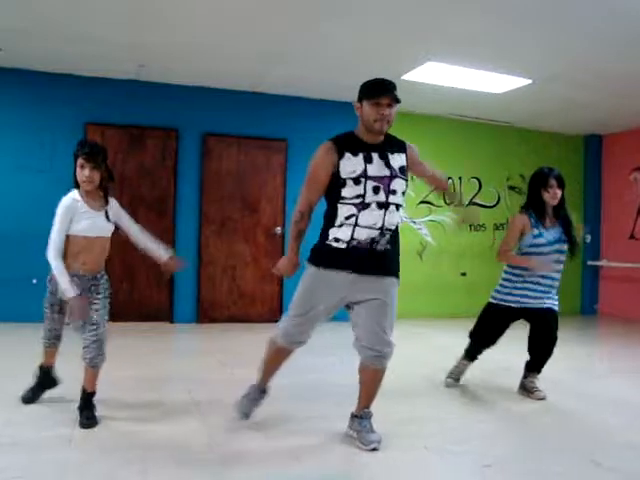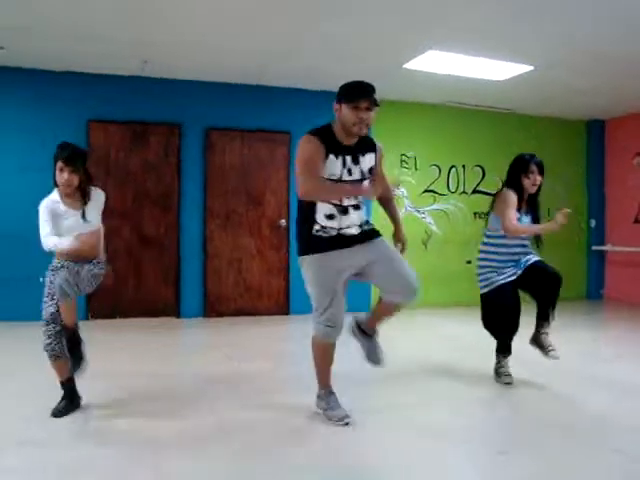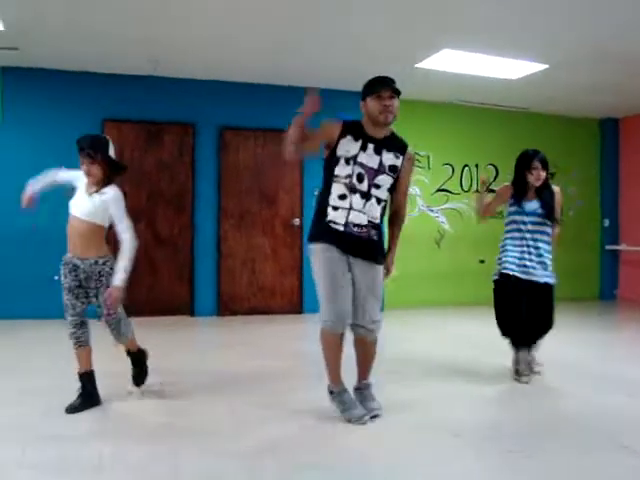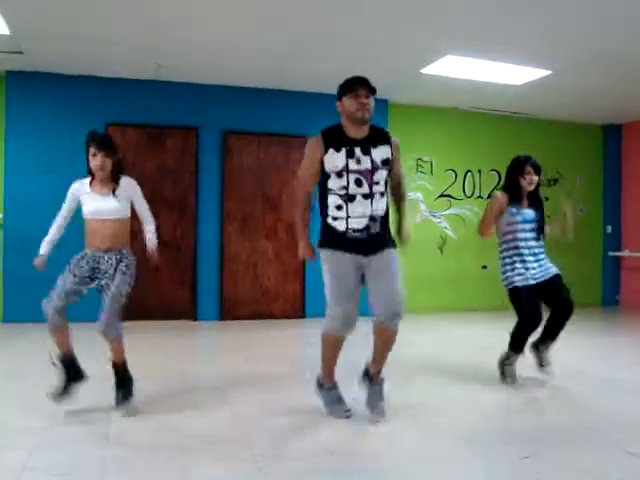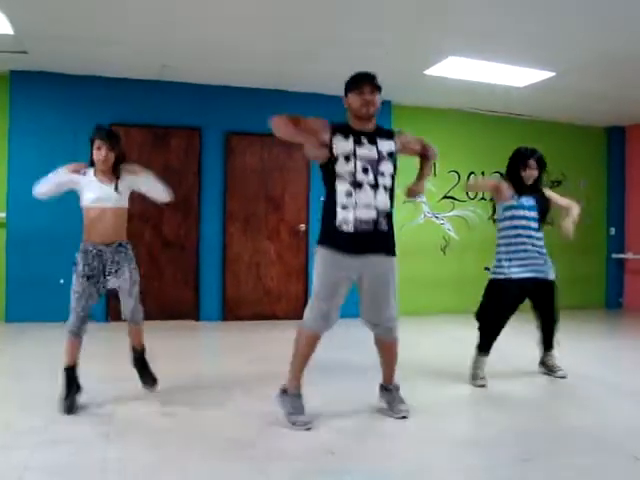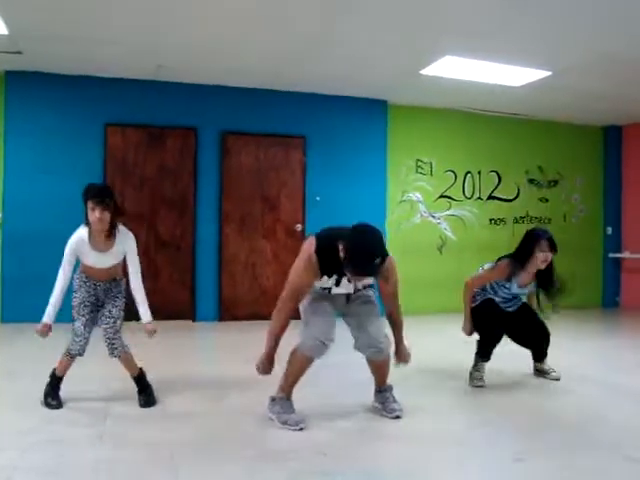
dt=0.5s
person 1, frame 1
left shoulder: (405, 152)
right shoulder: (333, 150)
left elbow: (434, 178)
right elbow: (306, 203)
right wrist: (291, 252)
left hip: (381, 270)
right hip: (331, 263)
left knee: (378, 347)
right knee: (293, 330)
left ankle: (361, 418)
right ankle: (259, 387)
person 1, frame 2
left shoulder: (371, 148)
right shoulder: (313, 143)
left elbow: (383, 187)
right elbow: (306, 189)
left wrist: (398, 227)
right wrist: (361, 189)
left hip: (361, 238)
right hip: (321, 247)
left knee: (406, 287)
right knee: (328, 322)
left ankle: (367, 328)
right ankle: (325, 394)
person 1, frame 3
left shoulder: (402, 154)
right shoulder: (340, 132)
left elbow: (398, 207)
right elbow: (292, 152)
left wrist: (390, 251)
right wrist: (303, 115)
left hip: (368, 247)
right hip: (329, 239)
left knee: (367, 321)
right knee: (335, 315)
left ankle: (364, 387)
right ankle: (337, 389)
person 1, frame 4
left shoulder: (388, 143)
right shoulder: (320, 144)
left elbow: (398, 184)
right elbow: (303, 195)
left wrist: (401, 223)
right wrist: (303, 239)
left hip: (380, 244)
right hip: (337, 245)
left knee: (391, 309)
right knee: (342, 317)
left ankle: (374, 376)
right ankle: (326, 383)
person 1, frame 5
left shoulder: (393, 139)
right shoulder: (329, 134)
left elbow: (428, 150)
right elbow: (278, 123)
left wrist: (422, 180)
right wrist: (307, 138)
left hip: (380, 249)
right hip: (335, 247)
left knee: (385, 322)
right knee: (319, 315)
left ankle: (389, 390)
right ankle: (290, 392)
person 1, frame 6
left shoulder: (384, 263)
right shoulder: (313, 256)
left elbow: (392, 304)
right elbow: (285, 306)
left wrist: (400, 344)
right wrist: (268, 354)
left hip: (358, 295)
right hip: (318, 291)
left knee: (376, 341)
right knee: (316, 338)
left ankle: (383, 392)
right ankle: (281, 400)
person 2, frame 1
left shoulder: (111, 203)
right shoulder: (69, 203)
left elbow: (135, 232)
right elbow: (53, 252)
left wrist: (165, 255)
right wrist: (70, 292)
left hip: (96, 282)
right hip: (65, 280)
left knee: (94, 344)
right knee: (52, 333)
left ankle: (87, 402)
right ankle: (45, 376)
person 2, frame 2
left shoulder: (97, 196)
right shoulder: (49, 204)
right elbow: (48, 241)
left wrist: (101, 260)
right wrist: (74, 241)
left hip: (91, 266)
right hip: (60, 267)
left knee: (62, 282)
right knee: (50, 333)
left ankle: (73, 337)
right ankle: (70, 394)
person 2, frame 3
left shoulder: (112, 194)
right shoulder: (81, 181)
left elbow: (128, 240)
right elbow: (60, 174)
left wrist: (119, 282)
right wrist: (33, 187)
left hip: (99, 265)
right hip: (72, 264)
left knee: (115, 321)
right knee: (76, 325)
left ankle: (137, 355)
right ankle: (88, 391)
person 2, frame 4
left shoulder: (128, 185)
right shoulder: (79, 188)
left elbow: (147, 217)
right elbow: (62, 219)
left wrist: (151, 242)
right wrist: (44, 250)
left hip: (120, 259)
right hip: (90, 258)
left knee: (108, 319)
right knee: (53, 307)
left ankle: (123, 377)
right ankle: (71, 369)
person 2, frame 5
left shoulder: (126, 179)
right shoulder: (81, 178)
left elbow: (165, 196)
right elbow: (40, 192)
left wrist: (142, 174)
right wrist: (66, 170)
left hip: (121, 252)
right hip: (89, 253)
left knee: (131, 307)
right knee: (78, 316)
left ankle: (138, 356)
right ankle: (71, 383)
person 2, frame 6
left shoulder: (125, 237)
right shoulder: (78, 239)
left elbow: (136, 279)
right elbow: (62, 279)
left wrist: (146, 318)
right wrist: (48, 318)
left hip: (114, 287)
right hip: (86, 284)
left knee: (112, 336)
right knee: (80, 336)
left ankle: (142, 384)
right ankle: (53, 386)
person 3, frame 1
left shoulder: (561, 218)
right shoulder: (523, 219)
right elbow: (503, 254)
right wrist: (534, 263)
left hip: (545, 295)
right hip: (514, 289)
left knee: (546, 340)
right knee: (486, 333)
left ankle: (529, 380)
right ankle: (465, 362)
person 3, frame 2
left shoulder: (529, 202)
right shoulder: (508, 195)
right elbow: (511, 229)
right wrist: (551, 226)
left hip: (521, 262)
right hip: (495, 269)
left knee: (552, 280)
right knee: (507, 319)
left ankle: (541, 333)
right ankle: (502, 362)
person 3, frame 3
left shoulder: (553, 193)
right shoulder: (509, 191)
right elbow: (483, 213)
right wrist: (482, 192)
left hip: (540, 265)
right hip: (512, 263)
left knee: (543, 321)
right knee: (511, 314)
left ankle: (526, 352)
right ankle: (521, 353)
person 3, frame 4
left shoulder: (537, 202)
right shoulder: (501, 199)
right elbow: (482, 232)
right wrist: (499, 227)
left hip: (542, 267)
right hip: (517, 271)
left knee: (564, 306)
right knee: (531, 317)
left ankle: (541, 346)
right ankle: (509, 358)
person 3, frame 5
left shoulder: (541, 194)
right shoulder: (502, 187)
left elbow: (573, 207)
right elbow: (472, 186)
left wrist: (568, 221)
right wrist: (495, 185)
left hip: (540, 266)
right hip: (509, 267)
left knee: (549, 314)
right knee: (495, 316)
left ankle: (547, 359)
right ankle: (479, 363)
person 3, frame 6
left shoulder: (541, 273)
right shoulder: (506, 267)
left elbow: (532, 295)
right elbow: (469, 285)
left wrist: (533, 317)
right wrist: (468, 320)
left hip: (513, 304)
right hip: (487, 300)
left knee: (539, 333)
right knee: (493, 329)
left ankle: (540, 364)
right ankle: (478, 367)
